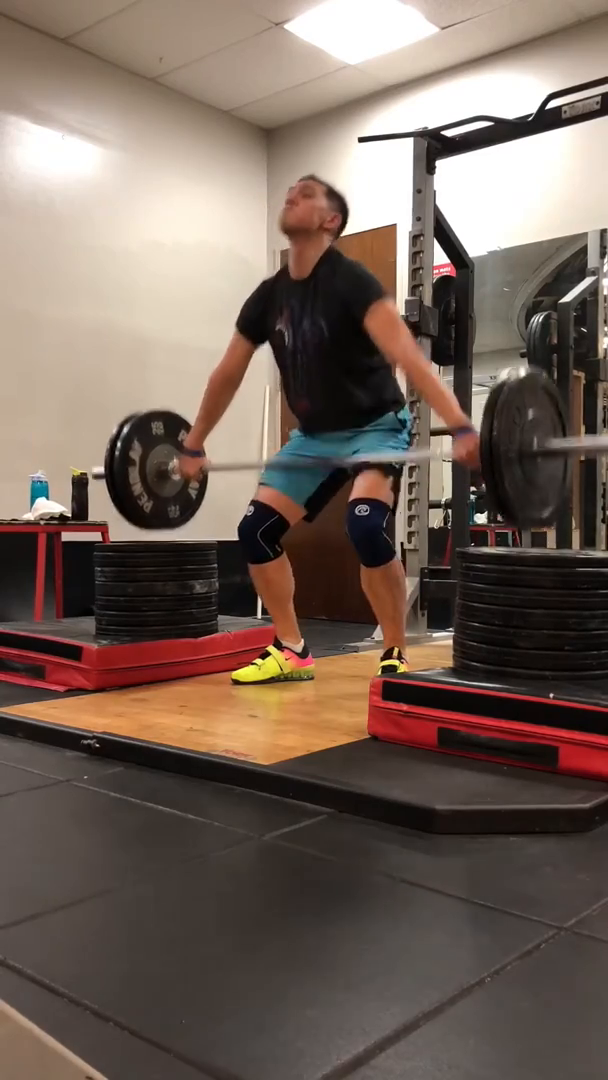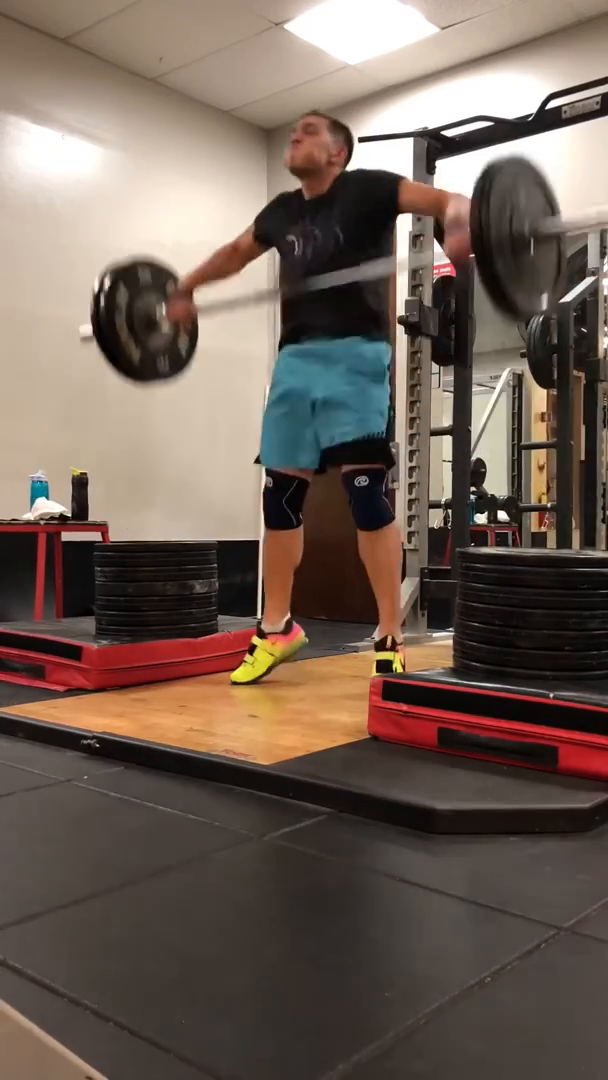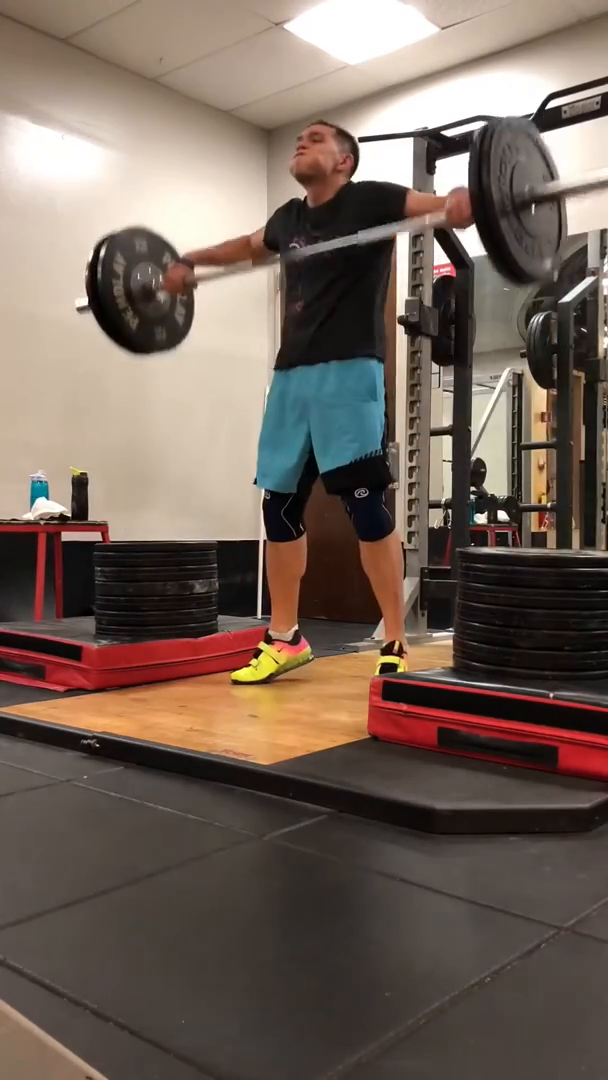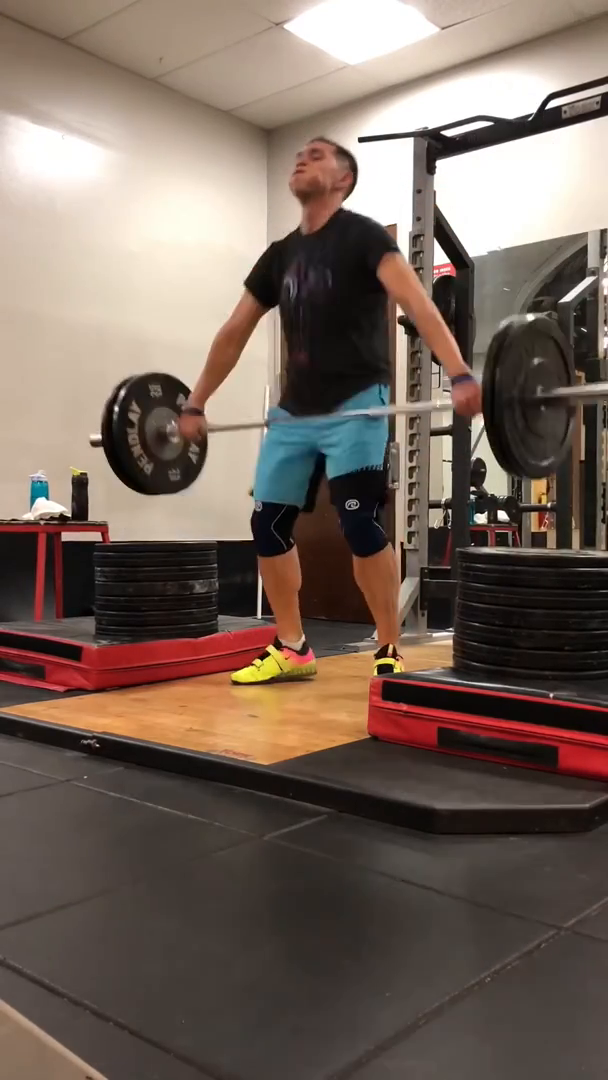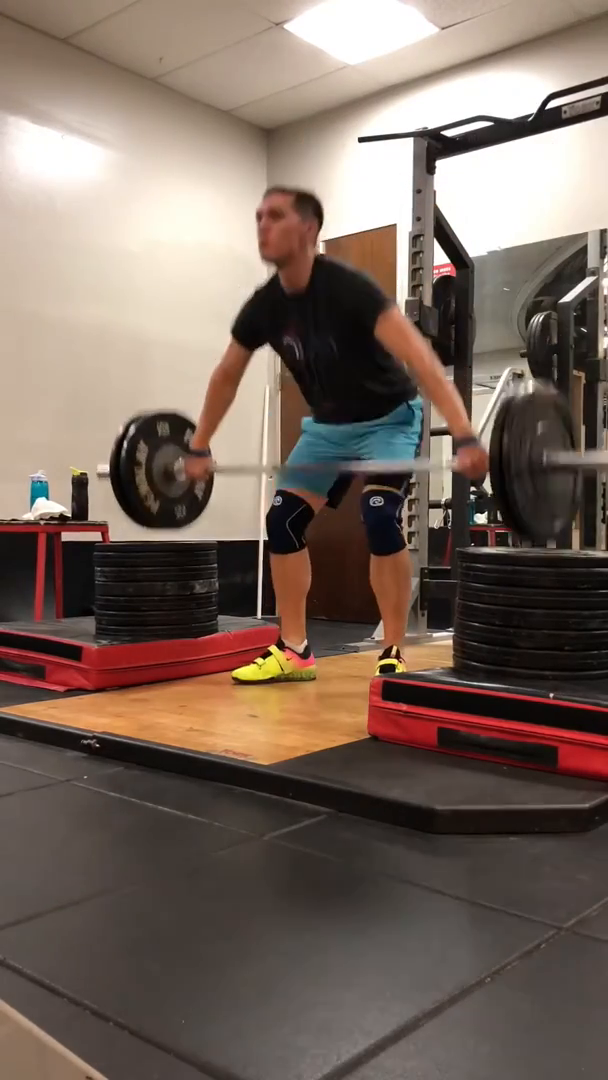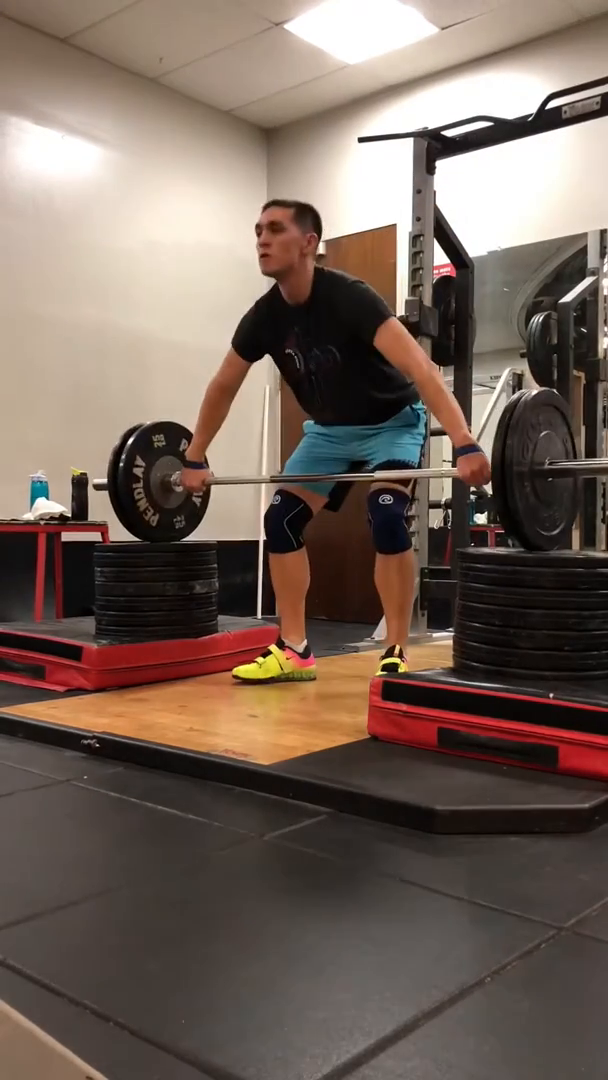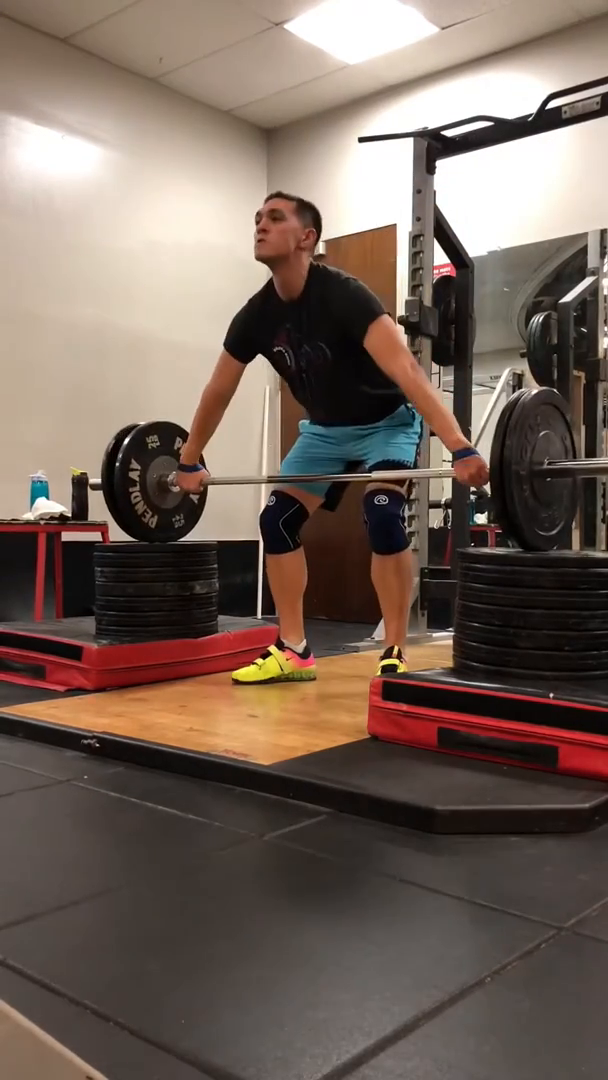
dt=0.3s
person 1, frame 1
left shoulder: (350, 281)
right shoulder: (268, 297)
left elbow: (405, 352)
right elbow: (227, 375)
left wrist: (460, 427)
right wrist: (193, 446)
left hip: (373, 428)
right hip: (314, 434)
left knee: (365, 524)
right knee: (256, 527)
left ankle: (396, 657)
right ankle: (291, 650)
person 1, frame 2
left shoulder: (365, 189)
right shoulder: (281, 210)
left elbow: (447, 201)
right elbow: (236, 251)
left wrist: (459, 222)
right wrist: (185, 290)
left hip: (354, 352)
right hip: (297, 356)
left knee: (364, 488)
right knee: (280, 490)
left ankle: (391, 642)
right ankle: (277, 629)
person 1, frame 3
left shoulder: (369, 201)
right shoulder: (289, 216)
left elbow: (450, 210)
right elbow: (250, 246)
left wrist: (461, 202)
right wrist: (189, 262)
left hip: (348, 370)
right hip: (291, 374)
left knee: (365, 502)
right knee: (279, 505)
left ankle: (395, 647)
right ankle: (285, 638)
person 1, frame 4
left shoulder: (361, 235)
right shoulder: (278, 255)
left elbow: (415, 302)
right elbow: (233, 335)
left wrist: (459, 375)
right wrist: (196, 405)
left hip: (356, 402)
right hip: (295, 410)
left knee: (358, 517)
right knee: (268, 520)
left ankle: (390, 655)
right ankle: (291, 649)
person 1, frame 5
left shoulder: (348, 288)
right shoulder: (264, 306)
left elbow: (418, 357)
right elbow: (226, 376)
left wrist: (464, 437)
right wrist: (199, 448)
left hip: (387, 418)
right hip: (328, 423)
left knee: (379, 516)
right knee: (282, 519)
left ankle: (393, 656)
right ankle: (293, 650)
person 1, frame 6
left shoulder: (349, 298)
right shoulder: (263, 317)
left elbow: (420, 367)
right elbow: (222, 388)
left wrist: (465, 445)
right wrist: (194, 459)
left hip: (391, 421)
right hip: (329, 427)
left knee: (386, 516)
right knee: (281, 517)
left ankle: (395, 656)
right ankle: (293, 651)
person 1, frame 7
left shoulder: (342, 295)
right shoulder: (256, 315)
left elbow: (406, 371)
right elbow: (218, 392)
left wrist: (461, 449)
right wrist: (189, 461)
left hip: (385, 422)
right hip: (324, 427)
left knee: (382, 516)
right knee: (277, 518)
left ankle: (395, 656)
right ankle: (293, 651)
